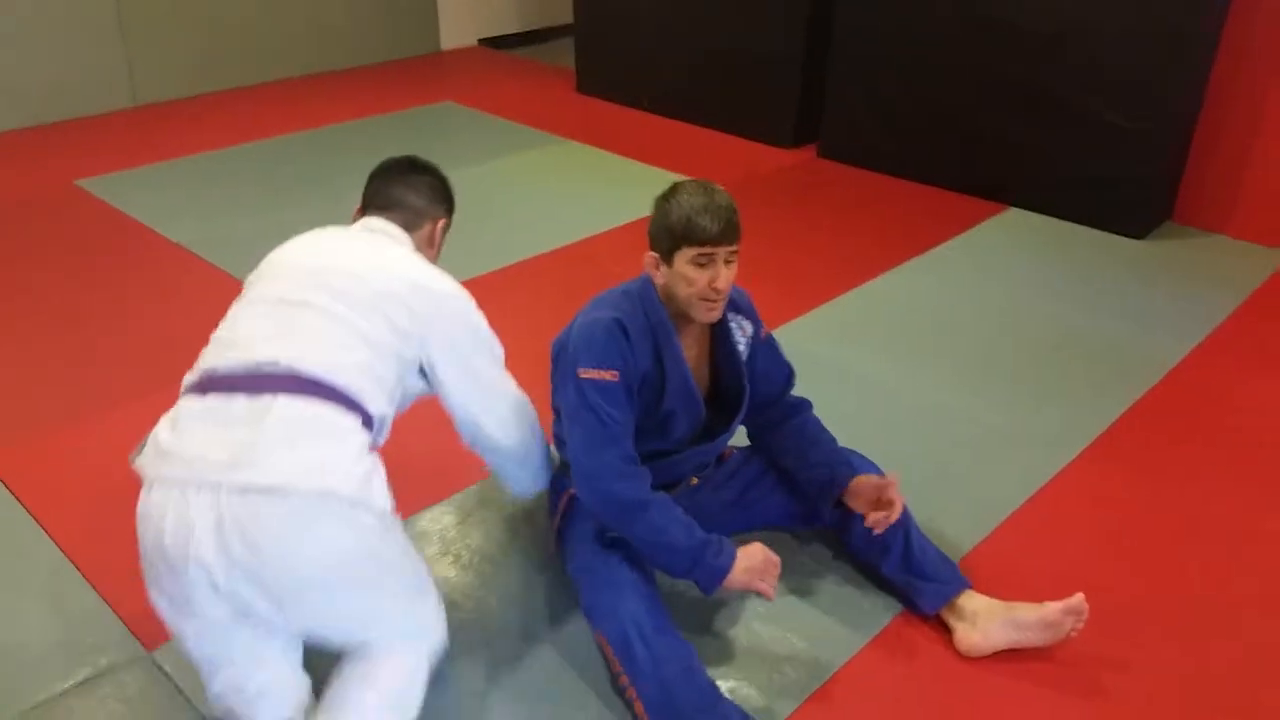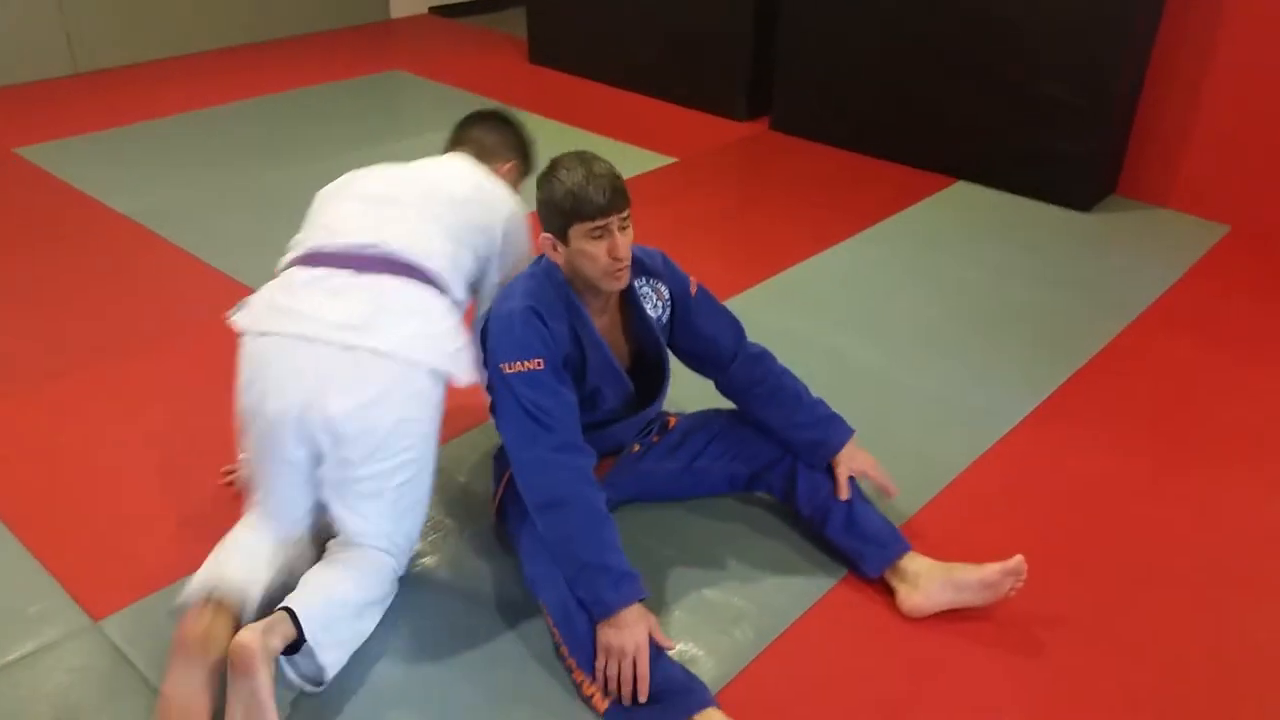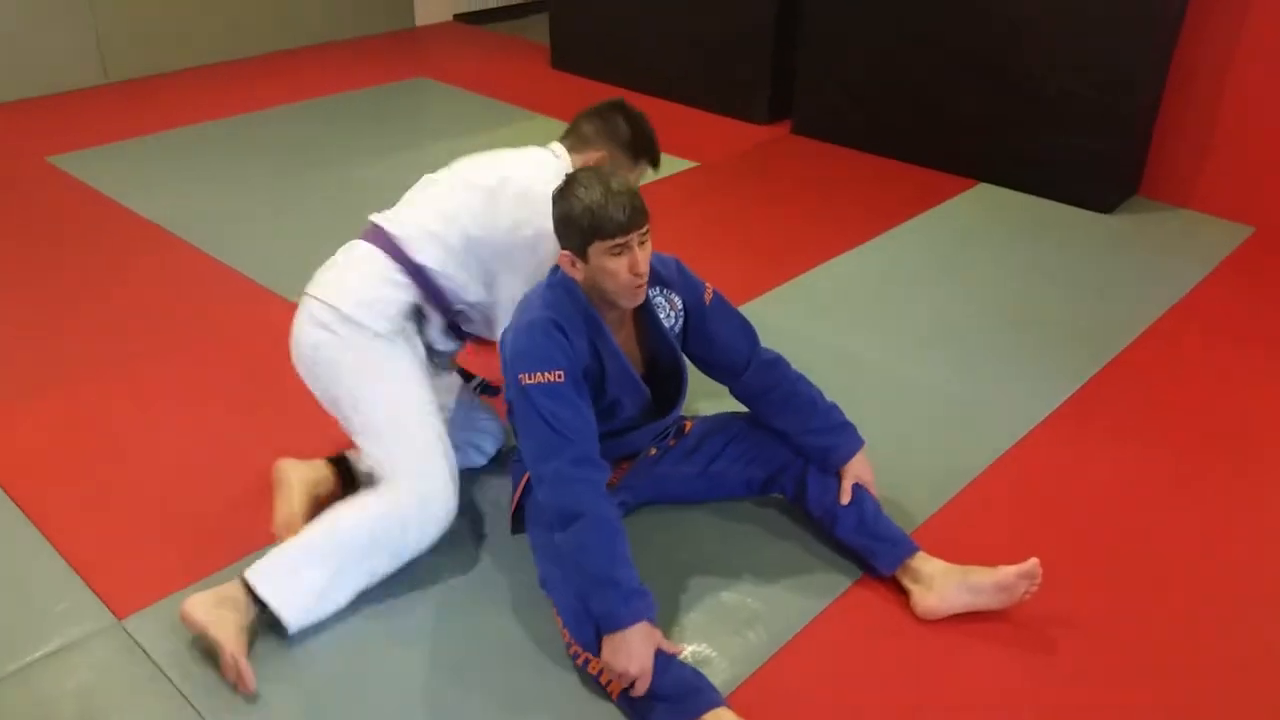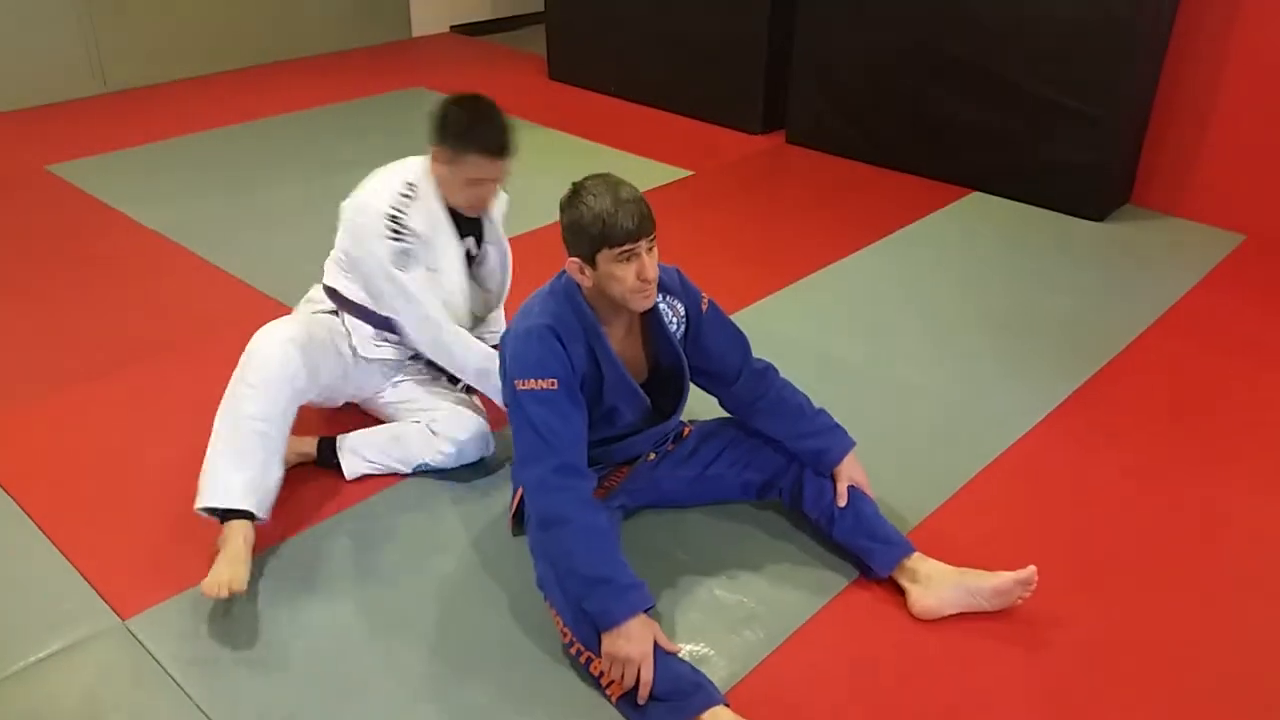
dt=0.4s
person 1, frame 1
left shoulder: (289, 255)
right shoulder: (433, 291)
right elbow: (504, 429)
right wrist: (540, 475)
left hip: (177, 491)
right hip: (302, 495)
right knee: (409, 632)
person 1, frame 2
left shoulder: (353, 182)
right shoulder: (500, 205)
left hip: (279, 342)
right hip: (389, 365)
left knee: (281, 519)
right knee: (374, 552)
left ankle: (211, 616)
right ankle: (278, 640)
person 1, frame 3
left shoulder: (514, 172)
right shoulder: (550, 202)
left hip: (359, 304)
right hip: (361, 320)
left knee: (482, 437)
right knee: (424, 501)
left ankle: (330, 477)
right ankle: (238, 601)
person 1, frame 4
left shoulder: (484, 196)
right shoulder: (392, 205)
left elbow: (485, 285)
right elbow: (429, 330)
left wrist: (499, 344)
left hip: (411, 362)
right hip: (342, 335)
left knee: (468, 436)
right knee: (277, 351)
left ankle: (307, 452)
right ankle: (236, 531)
person 2, frame 1
left shoulder: (734, 313)
right shoulder: (603, 337)
left elbow: (777, 415)
right elbow: (608, 484)
left wrist: (845, 482)
right wrist: (716, 562)
left hip: (697, 475)
right hip: (608, 503)
left knee: (851, 477)
right knee: (623, 605)
left ankle: (965, 609)
person 2, frame 2
left shoulder: (650, 274)
right shoulder: (522, 324)
left elbow: (738, 363)
right elbow: (555, 475)
left wrist: (834, 440)
right wrist: (620, 600)
left hip: (638, 442)
right hip: (552, 478)
left knee: (782, 444)
right knee: (571, 580)
left ankle: (908, 573)
person 2, frame 3
left shoulder: (666, 280)
right shoulder: (539, 336)
left elbow: (753, 368)
right elbow: (572, 486)
left wrist: (842, 444)
right wrist: (624, 615)
left hip: (656, 444)
right hip: (572, 478)
left knee: (797, 446)
right knee: (590, 590)
left ankle: (922, 573)
person 2, frame 4
left shoulder: (668, 291)
right shoulder: (539, 341)
left elbow: (745, 381)
right elbow: (558, 490)
left wrist: (834, 448)
right wrist: (620, 610)
left hip: (656, 450)
right hip: (576, 481)
left knee: (795, 454)
right knee: (583, 588)
left ankle: (918, 574)
